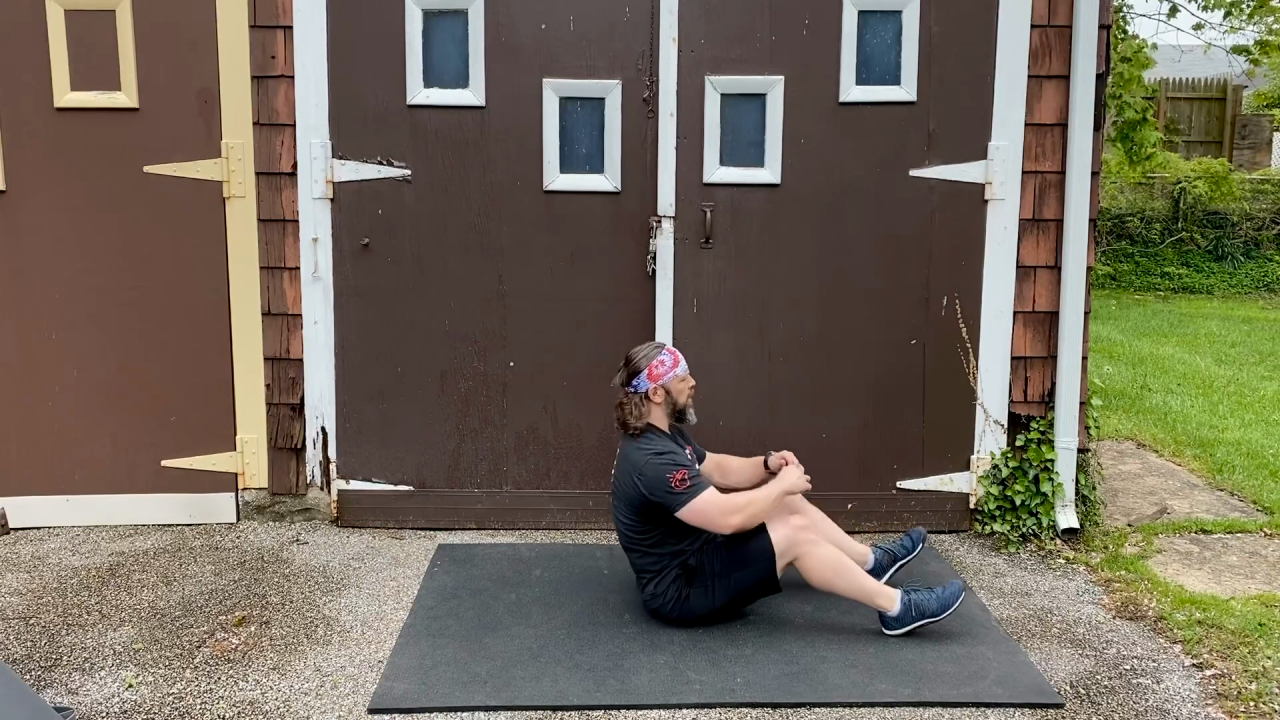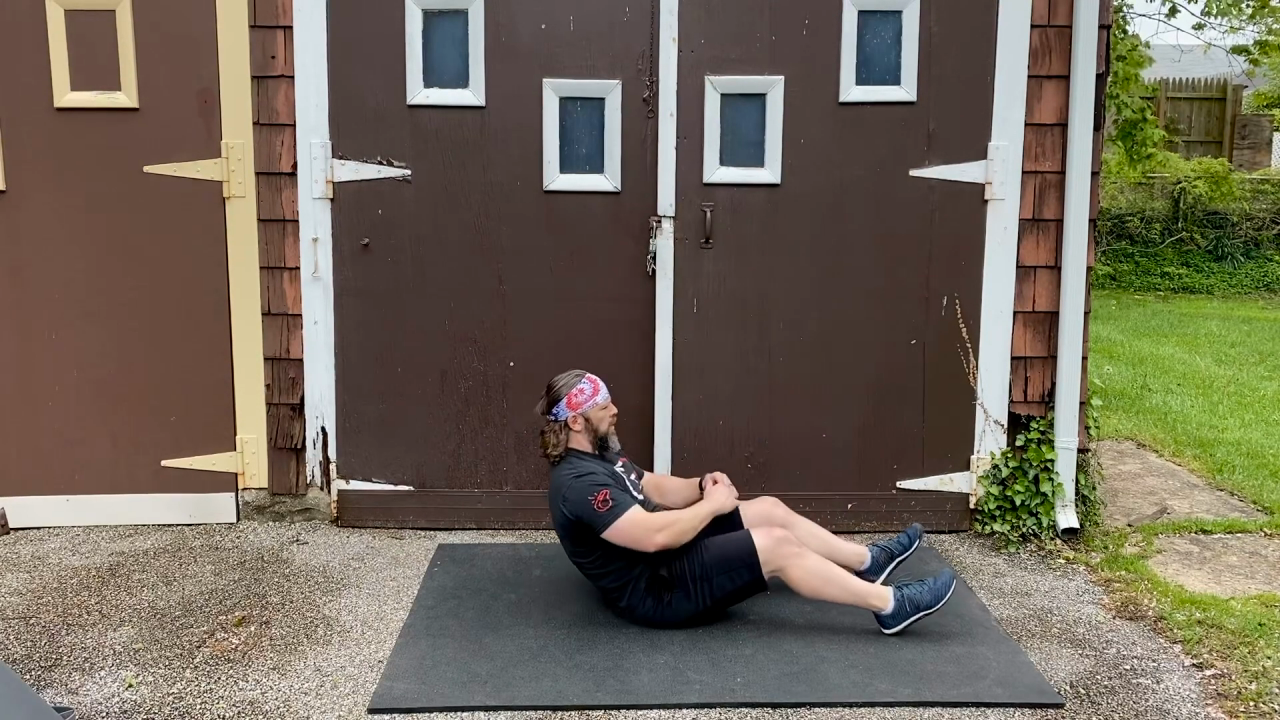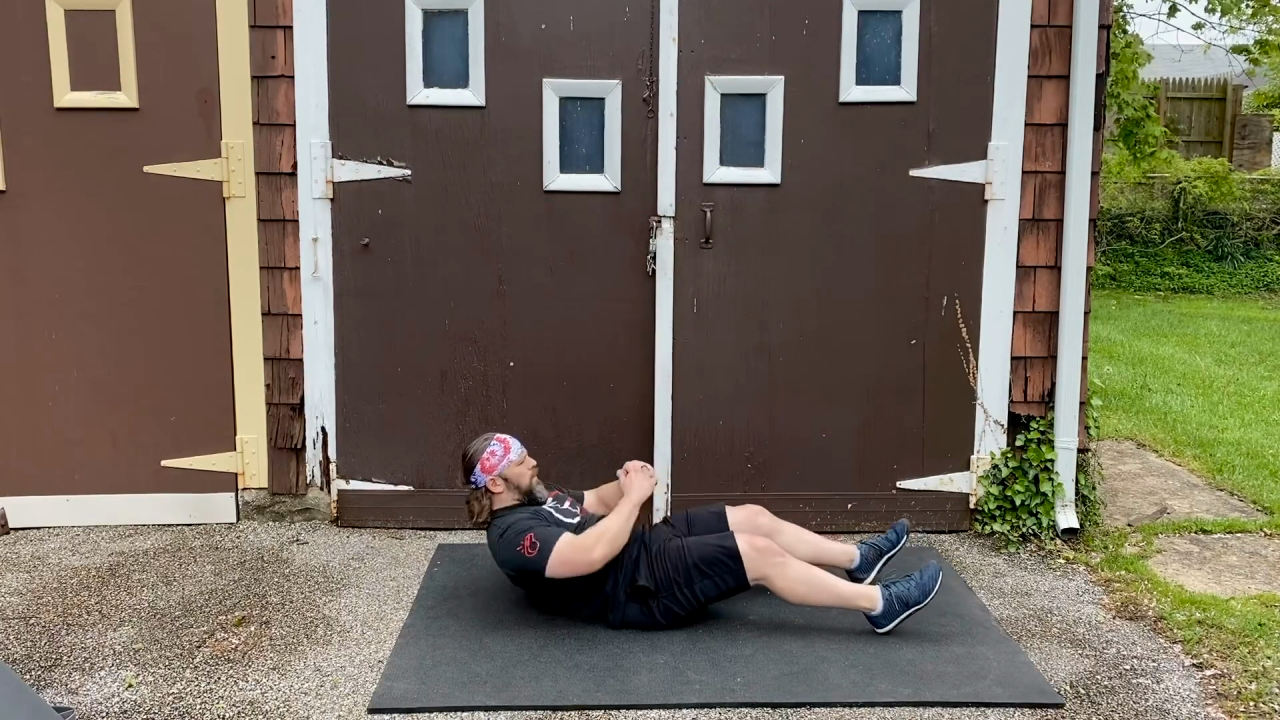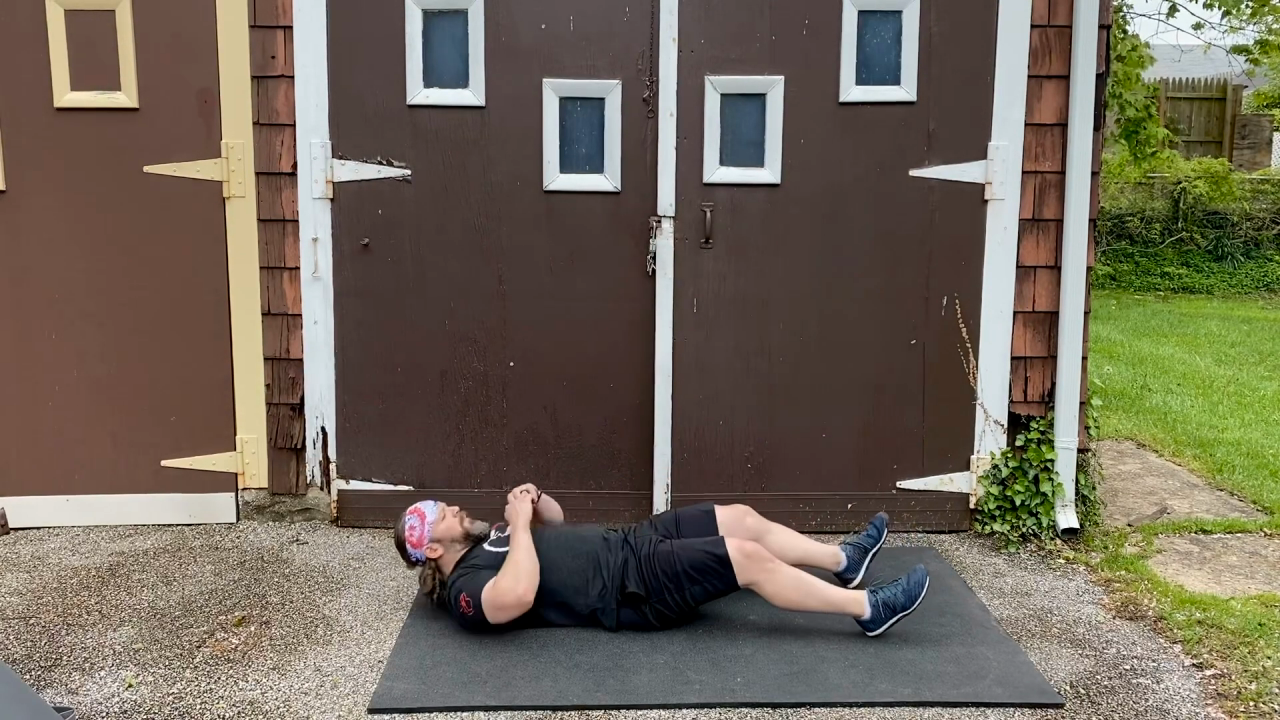
dt=0.4s
person 1, frame 1
left shoulder: (660, 434)
right shoulder: (652, 460)
left elbow: (716, 469)
right elbow: (730, 519)
left wrist: (769, 463)
right wrist: (781, 485)
left hip: (690, 556)
right hip: (679, 590)
left knee: (782, 501)
right knee: (796, 532)
left ankle: (870, 562)
right ankle: (895, 608)
person 1, frame 2
left shoulder: (598, 456)
right shoulder: (580, 483)
left elbow: (656, 490)
right elbow: (656, 537)
left wrist: (702, 485)
right wrist: (713, 505)
left hip: (665, 560)
right hip: (653, 591)
left knee: (769, 509)
right knee: (777, 545)
left ankle: (867, 562)
right ankle: (887, 606)
person 1, frame 3
left shoulder: (533, 499)
right shoulder: (513, 533)
left elbow: (599, 503)
right elbow: (591, 554)
left wrist: (625, 484)
right wrist: (634, 498)
left hip: (645, 551)
right hip: (637, 592)
left knee: (752, 516)
right knee: (759, 552)
left ankle: (856, 561)
right ankle: (877, 605)
person 1, frame 4
left shoulder: (484, 542)
right shoulder: (468, 587)
left elbow: (555, 526)
right elbow: (518, 594)
left wrist: (534, 504)
right wrist: (521, 524)
left hip: (629, 546)
right hip: (630, 590)
left knee: (741, 519)
right knee: (749, 557)
left ankle: (842, 561)
right ankle: (866, 608)
